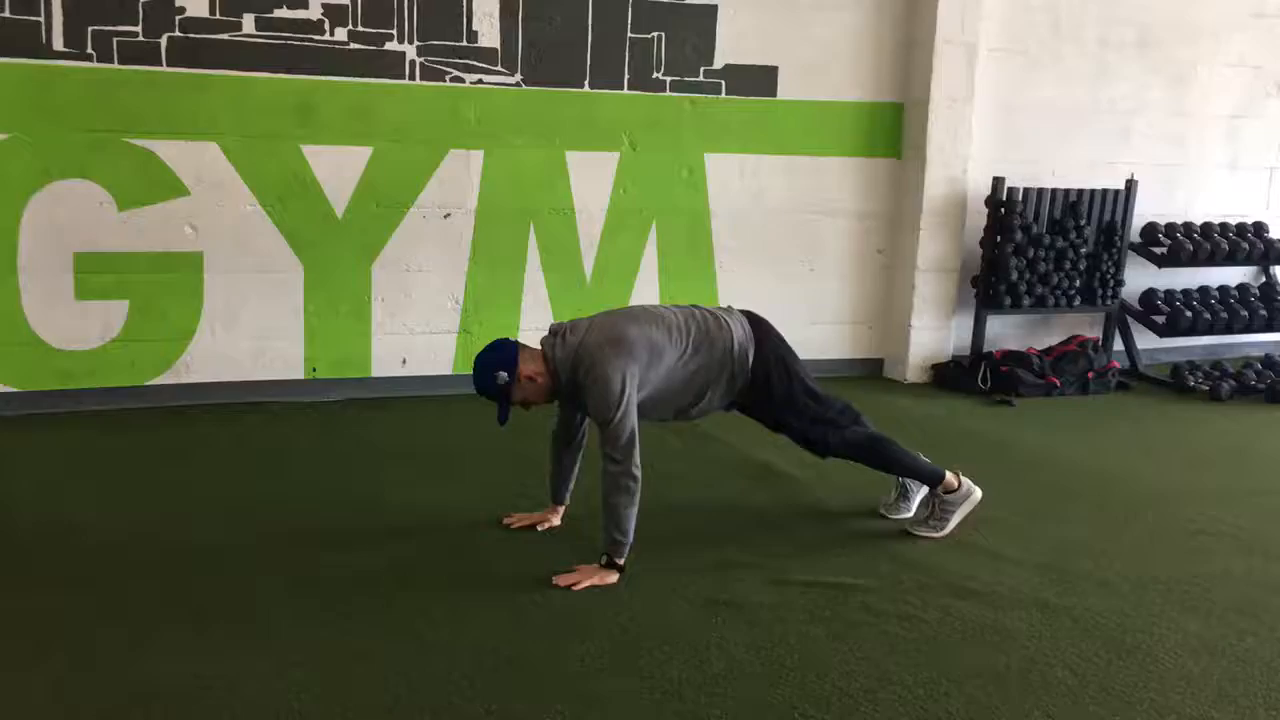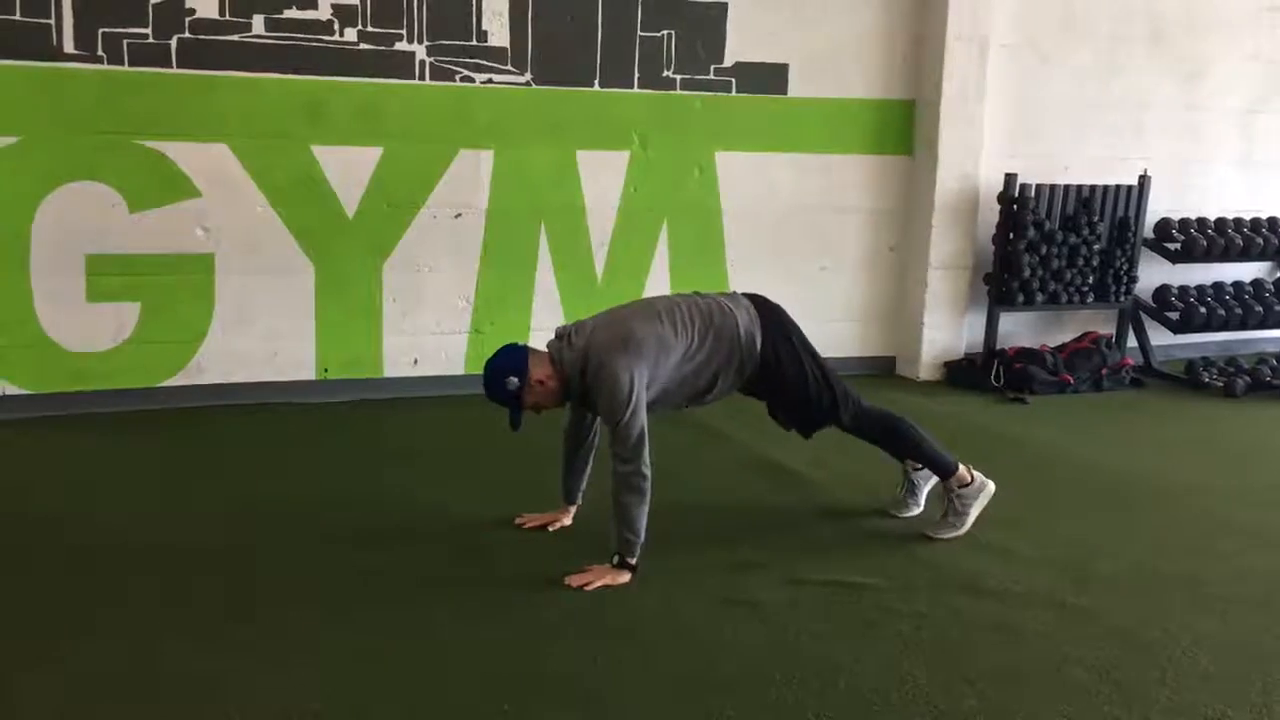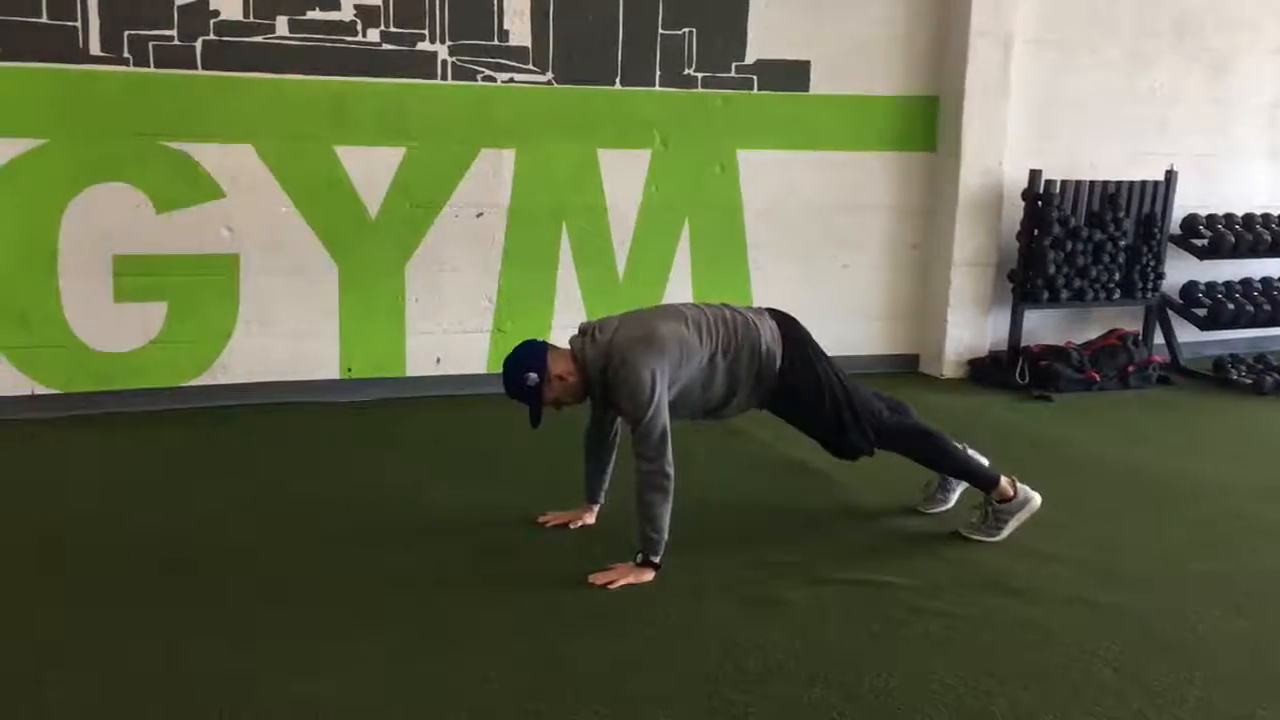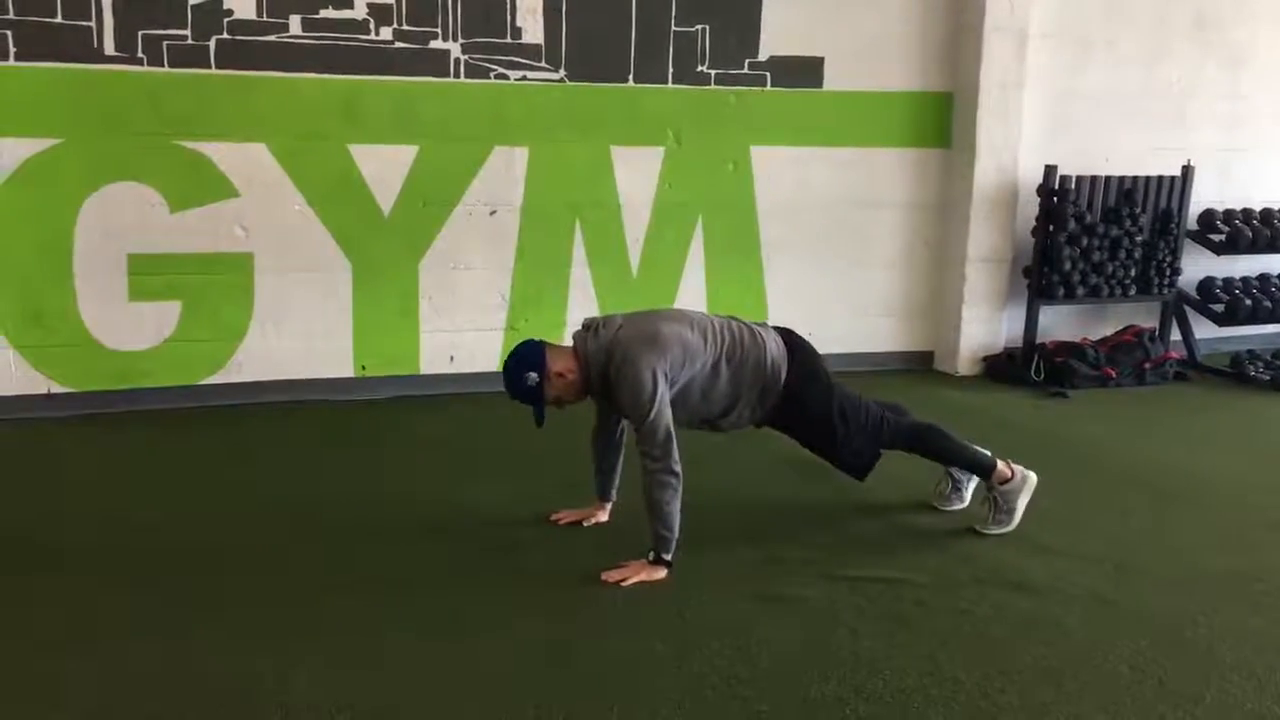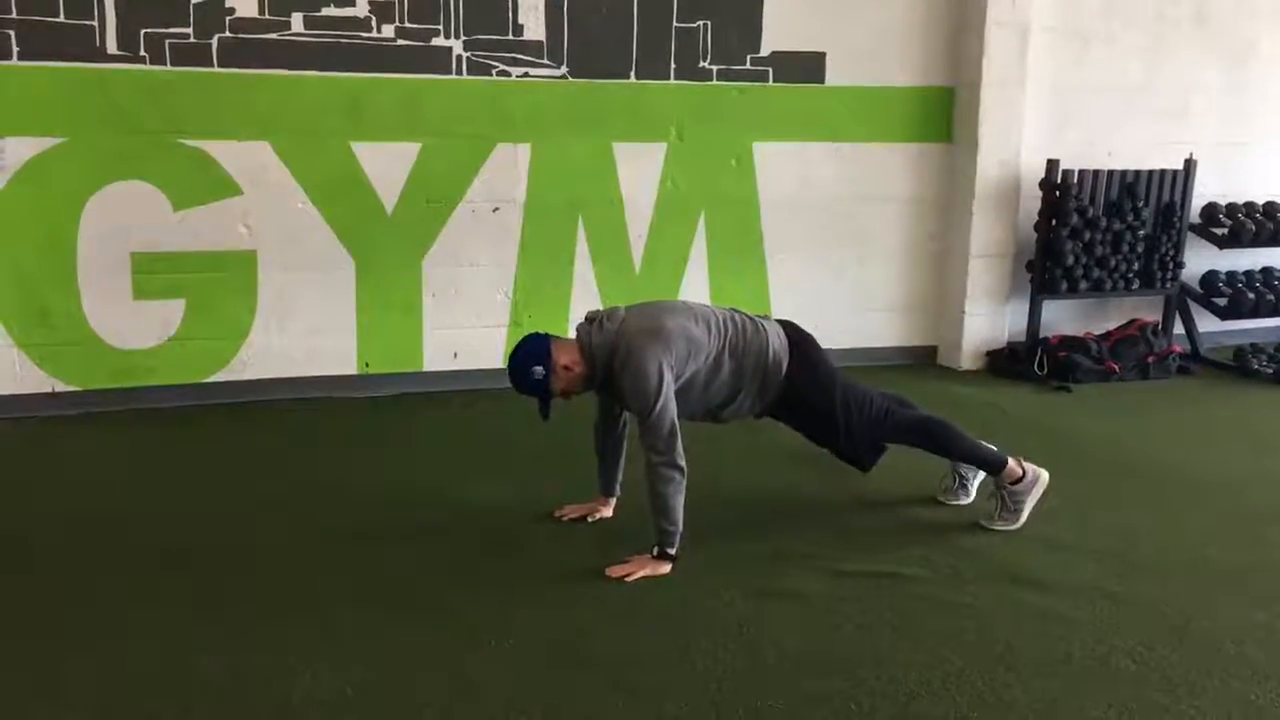
dt=0.3s
person 1, frame 1
left shoulder: (601, 368)
right shoulder: (564, 353)
left elbow: (622, 465)
right elbow: (569, 432)
left wrist: (612, 564)
right wrist: (555, 507)
left hip: (747, 355)
right hip: (729, 350)
left knee: (832, 430)
right knee: (823, 418)
left ankle: (949, 486)
right ankle: (912, 476)
person 1, frame 2
left shoulder: (609, 369)
right shoulder: (573, 356)
left elbow: (632, 464)
right elbow: (581, 431)
left wrist: (625, 563)
right wrist: (567, 506)
left hip: (757, 337)
right hip: (738, 327)
left knee: (845, 412)
right knee: (834, 411)
left ankle: (962, 481)
right ankle: (917, 468)
person 1, frame 3
left shoulder: (631, 367)
right shoulder: (595, 351)
left elbow: (655, 464)
right elbow: (602, 430)
left wrist: (648, 562)
right wrist: (590, 506)
left hip: (776, 356)
right hip: (759, 350)
left knee: (874, 425)
right knee: (864, 414)
left ankle: (1006, 493)
right ankle: (956, 460)
person 1, frame 4
left shoulder: (632, 365)
right shoulder: (599, 351)
left elbow: (661, 462)
right elbow: (609, 429)
left wrist: (660, 559)
right wrist: (602, 503)
left hip: (780, 375)
right hip: (765, 367)
left knee: (878, 430)
right knee: (870, 420)
left ankle: (1003, 475)
right ankle: (962, 463)
person 1, frame 5
left shoulder: (637, 358)
right shoulder: (601, 342)
left elbow: (665, 455)
right elbow: (611, 422)
left wrist: (665, 554)
right wrist: (606, 499)
left hip: (784, 367)
right hip: (765, 361)
left knee: (882, 422)
right knee: (874, 414)
left ankle: (1015, 475)
right ankle: (969, 457)
